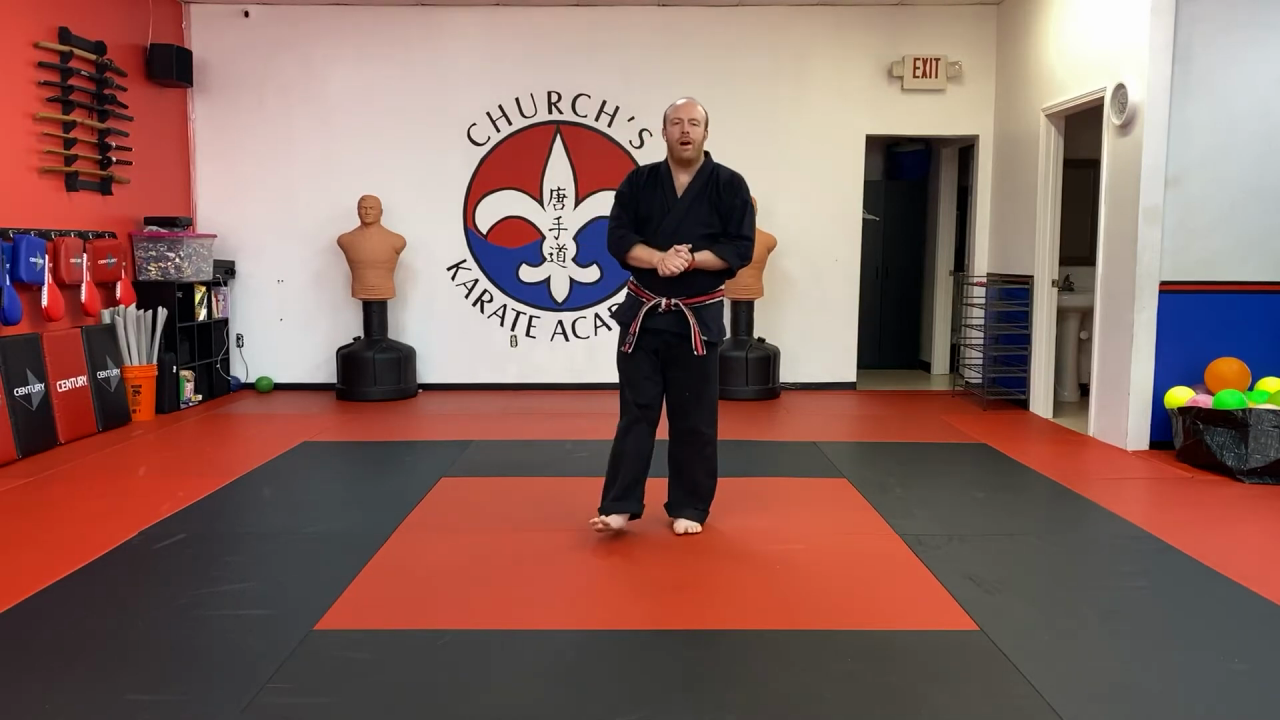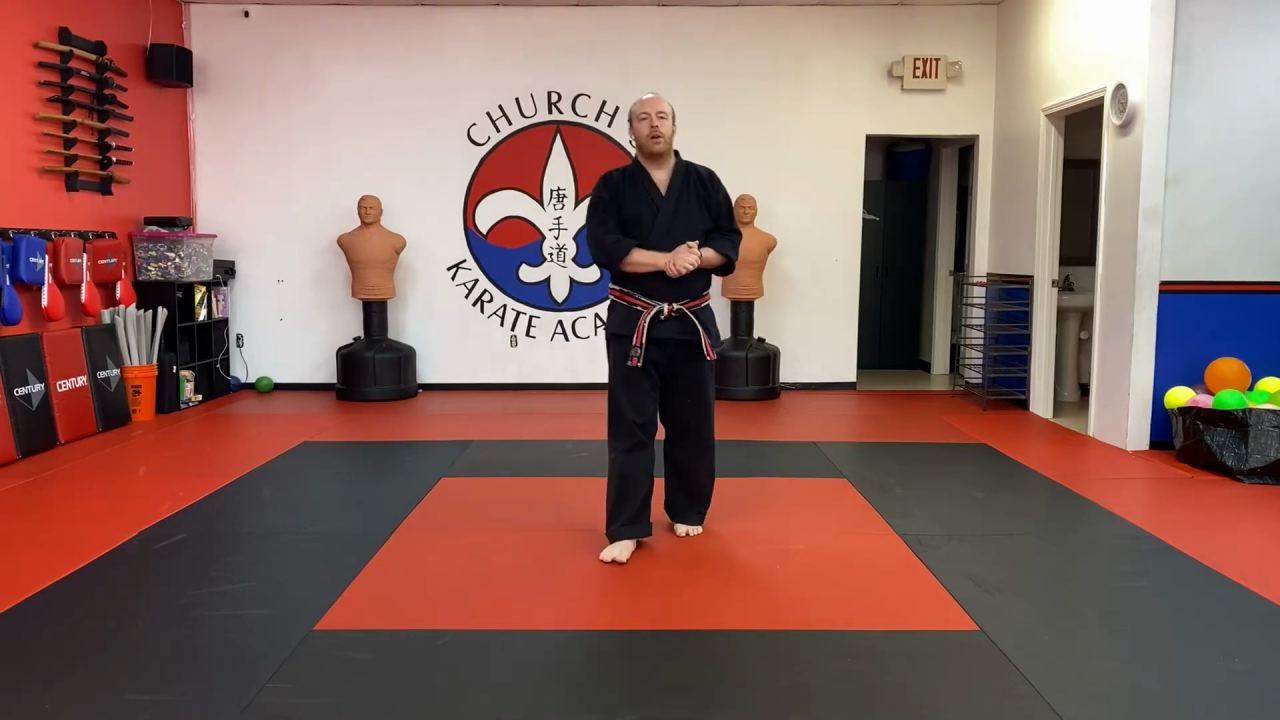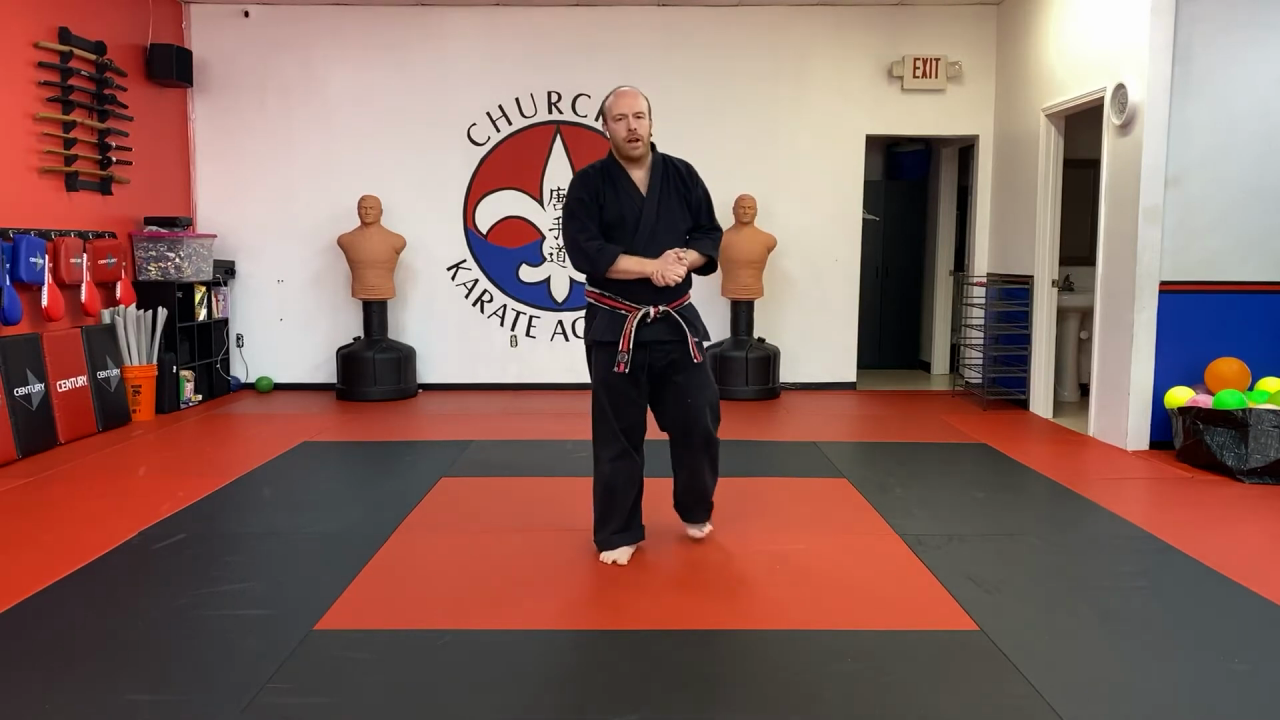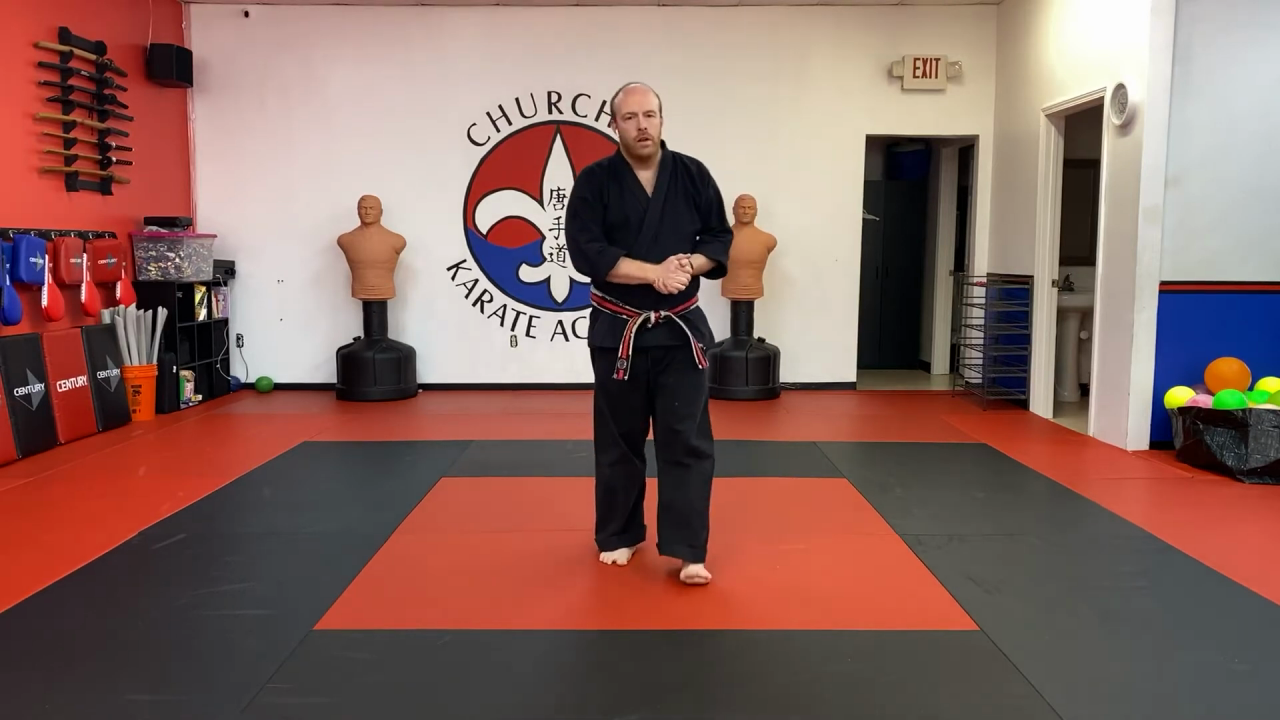
dt=0.4s
person 1, frame 1
left shoulder: (729, 185)
right shoulder: (638, 182)
left elbow: (740, 248)
right elbow: (618, 239)
left wrist: (690, 259)
right wrist: (660, 259)
left hip: (698, 317)
right hip: (643, 314)
left knee: (695, 419)
right knee: (636, 411)
left ankle: (688, 508)
right ankle: (619, 506)
person 1, frame 2
left shoulder: (704, 182)
right shoulder: (613, 185)
left elbow: (729, 242)
right elbow: (605, 247)
left wrist: (696, 257)
right wrist: (666, 259)
left hip: (691, 321)
right hip: (633, 323)
left knee: (692, 425)
right knee: (631, 428)
left ankle: (687, 511)
right ankle: (626, 529)
person 1, frame 3
left shoulder: (682, 175)
right shoulder: (588, 184)
left elbow: (710, 236)
right elbow: (585, 252)
left wrist: (683, 261)
right wrist: (652, 266)
left hip: (676, 322)
right hip: (615, 325)
left knee: (696, 423)
right knee: (618, 435)
left ankle: (695, 511)
right ankle: (619, 533)
person 1, frame 4
left shoulder: (693, 175)
right shoulder: (595, 181)
left elbow: (719, 239)
right elbow: (586, 251)
left wrist: (689, 266)
right wrist: (652, 273)
left hip: (680, 328)
right hip: (618, 329)
left knee: (686, 439)
right knee: (619, 439)
left ankle: (686, 549)
right ankle: (619, 535)
